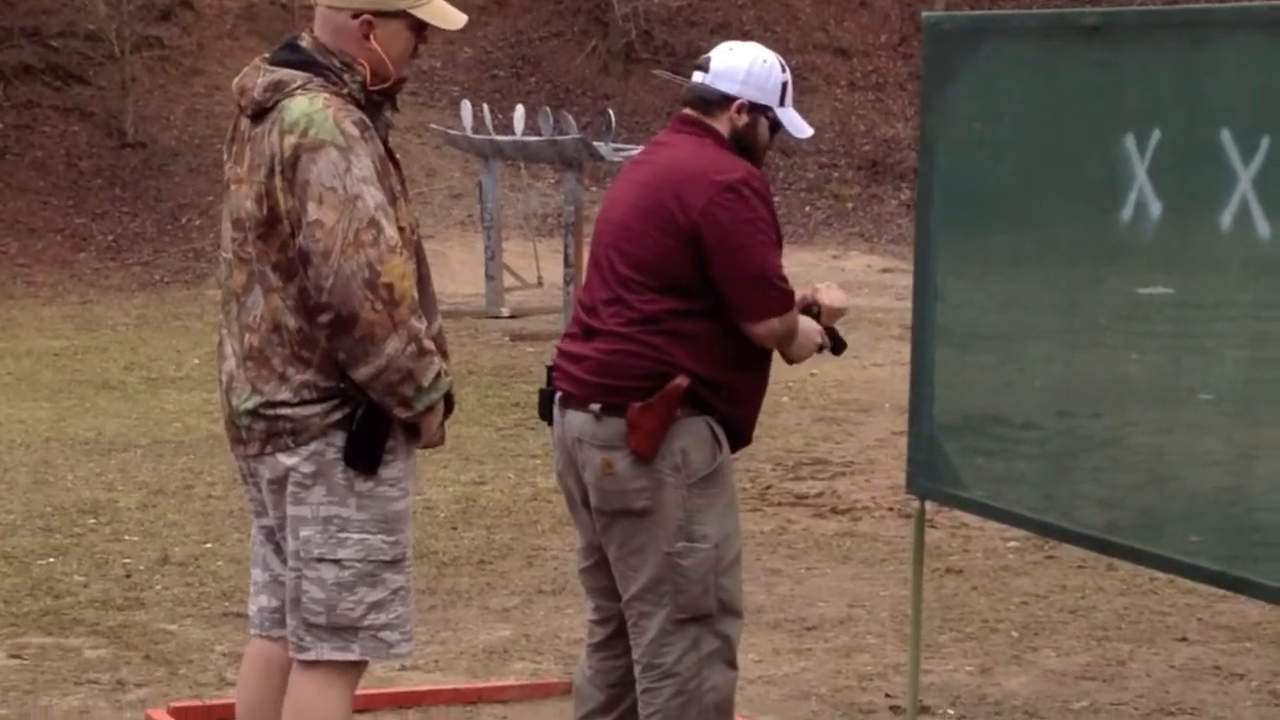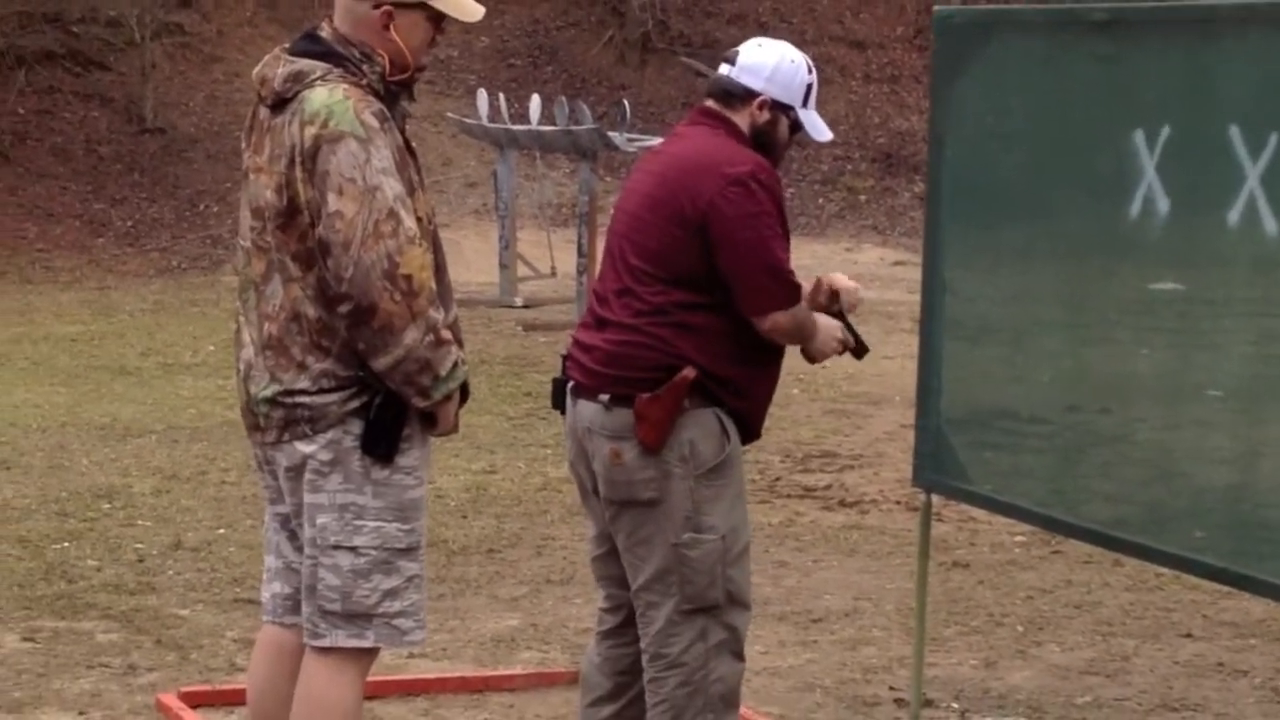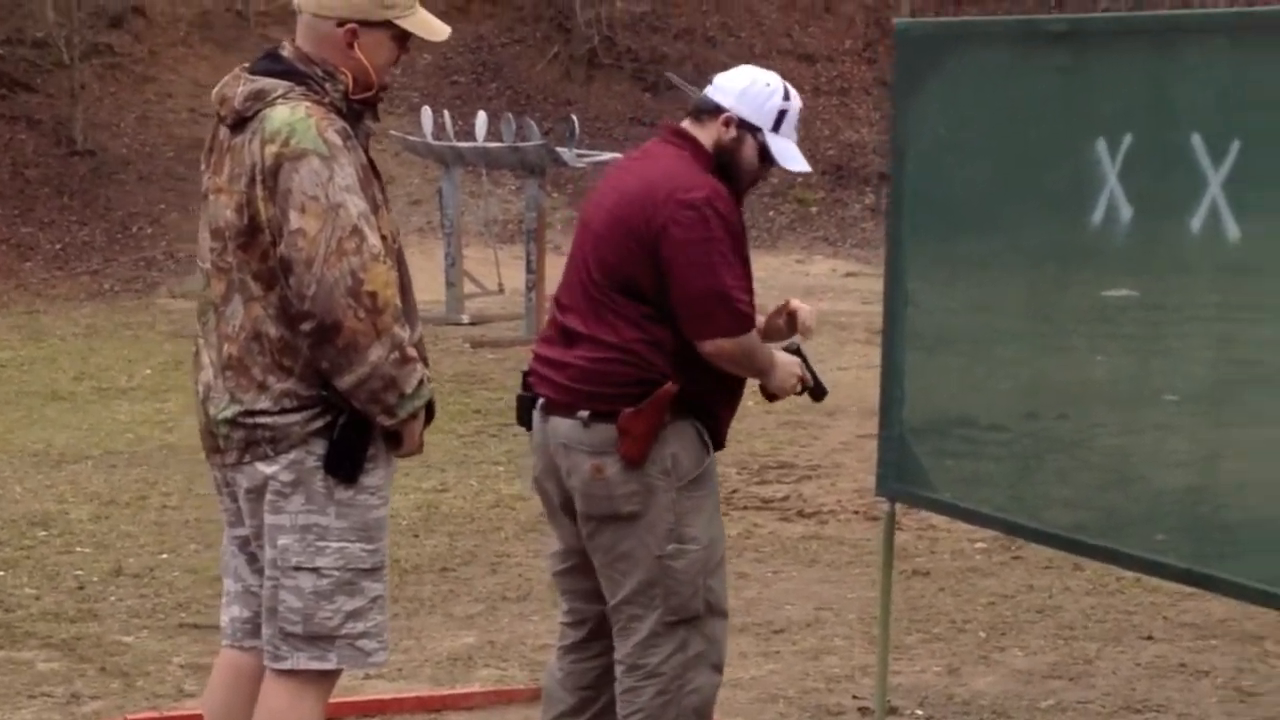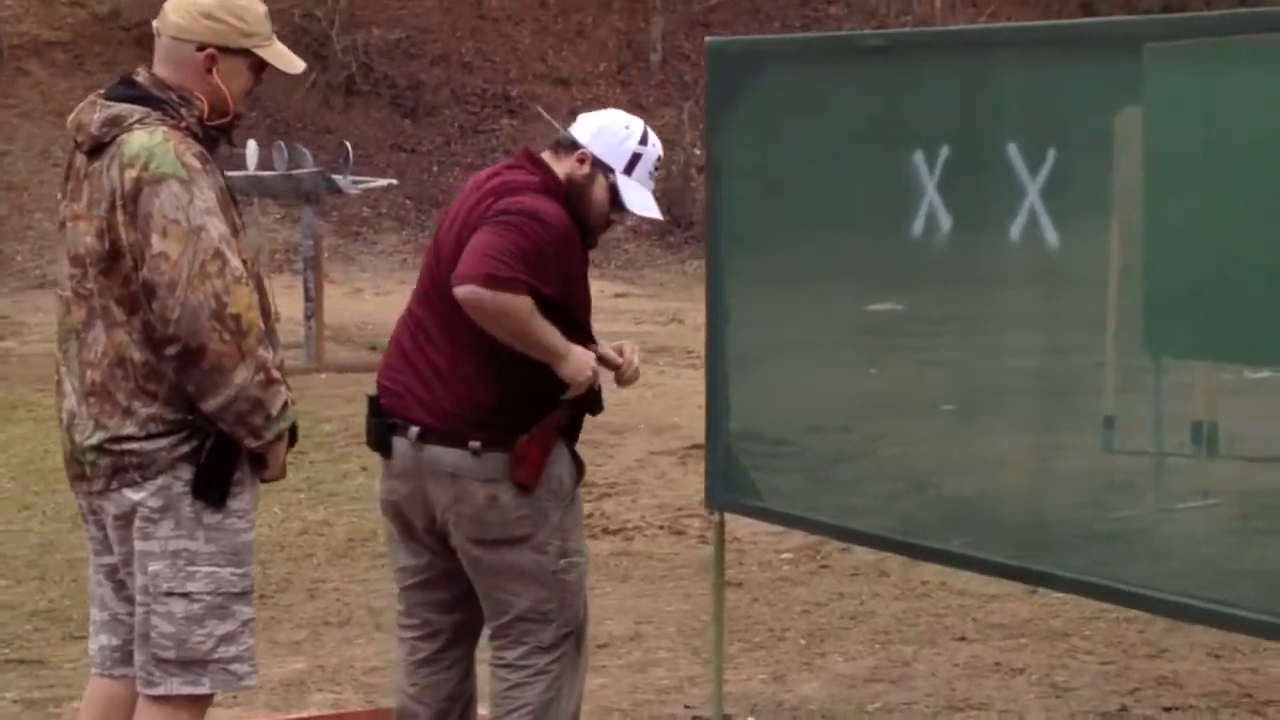
dt=0.5s
person 1, frame 1
left shoulder: (267, 110)
right shoulder: (325, 125)
right elbow: (361, 289)
right wrist: (423, 392)
left hip: (273, 406)
right hip: (335, 424)
left knee: (279, 626)
right knee: (331, 646)
person 1, frame 2
left shoulder: (287, 99)
right shoulder: (345, 116)
right elbow: (379, 276)
right wrist: (439, 380)
left hip: (289, 394)
right hip: (353, 412)
left knee: (292, 614)
right knee: (344, 633)
person 1, frame 3
left shoulder: (246, 119)
right shoulder: (307, 134)
right elbow: (343, 295)
right wrist: (404, 399)
left hip: (246, 414)
right hip: (312, 431)
left knee: (251, 638)
right knee: (305, 656)
person 1, frame 4
left shoulder: (102, 145)
right shoulder: (164, 158)
right elbow: (206, 319)
right wrist: (268, 421)
left hip: (110, 443)
right hip: (177, 458)
left knee: (120, 662)
person 2, frame 1
left shoulder: (651, 165)
right shoulder: (725, 179)
right elbow: (764, 320)
left wrist: (797, 300)
right wrist: (800, 332)
left hip: (587, 419)
right hip: (653, 437)
left knee: (619, 623)
right knee: (687, 634)
person 2, frame 2
left shoulder: (674, 155)
right shoulder: (738, 172)
right elbow: (772, 314)
left wrist: (808, 296)
right wrist: (815, 330)
left hip: (602, 409)
right hip: (665, 426)
left knee: (629, 613)
right knee: (696, 620)
person 2, frame 3
left shoulder: (643, 169)
right shoulder: (696, 197)
right elbow: (718, 337)
left wrist: (761, 324)
right wrist: (771, 364)
left hip: (562, 422)
left knee: (590, 621)
right knee: (670, 633)
person 2, frame 4
left shoulder: (501, 186)
right shoulder: (537, 213)
right elbow: (481, 291)
left wrist: (591, 352)
right wrist: (563, 354)
left hip: (411, 444)
right hip: (492, 458)
left knee: (432, 634)
right knee: (539, 643)
